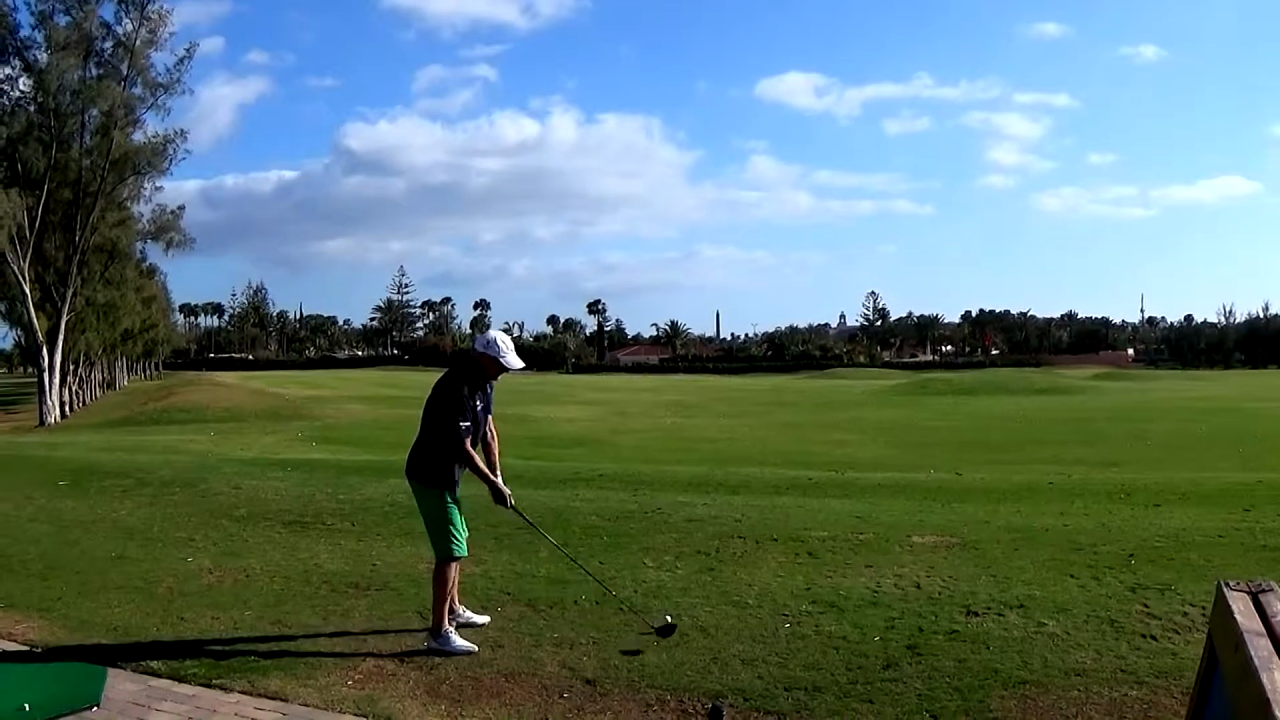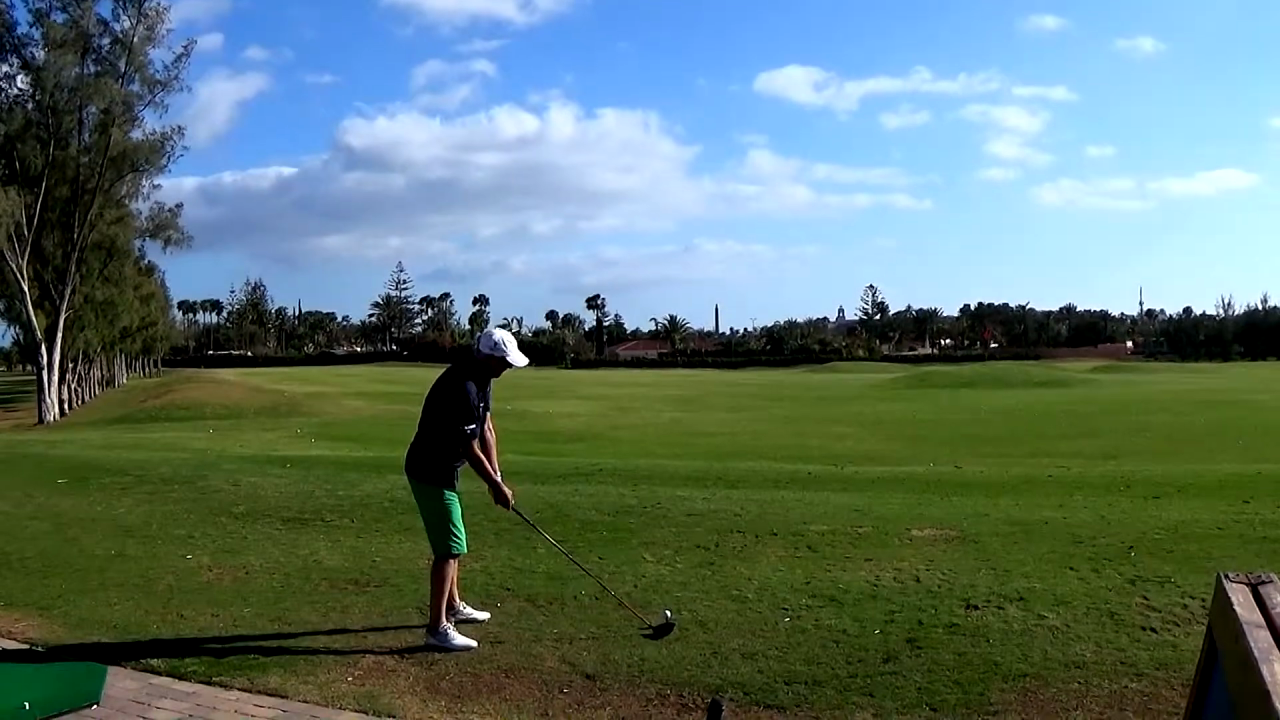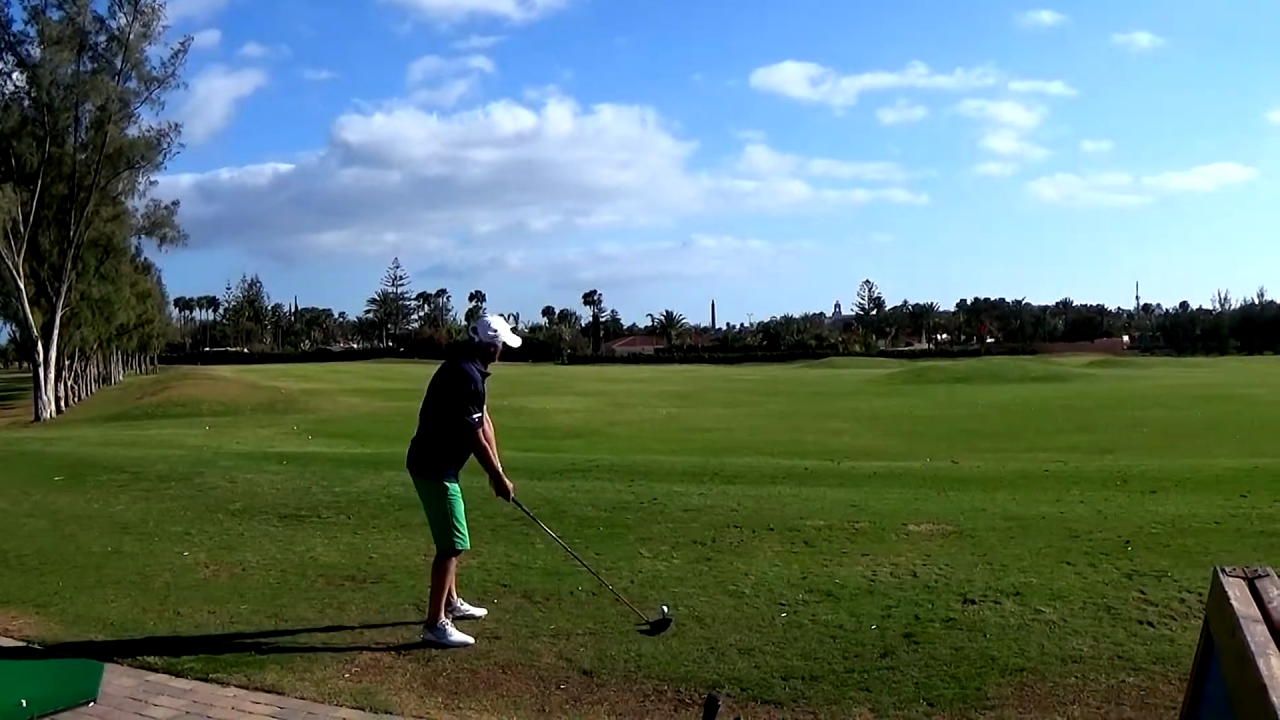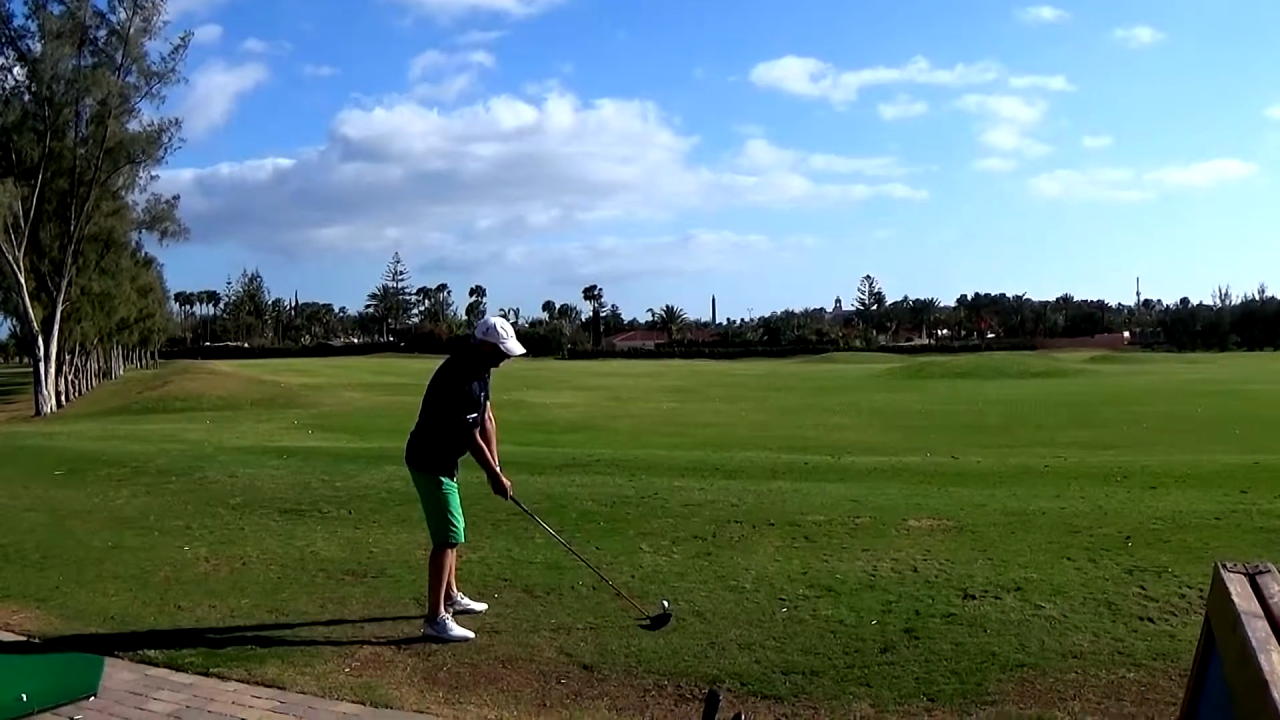
dt=0.5s
person 1, frame 1
left shoulder: (483, 383)
right shoulder: (457, 389)
left elbow: (488, 431)
right elbow: (463, 450)
left wrist: (498, 477)
right wrist: (494, 485)
left hip: (442, 473)
right hip: (432, 475)
left knee: (455, 543)
right knee: (451, 550)
left ankle: (453, 609)
right ankle: (440, 631)
person 1, frame 2
left shoulder: (479, 379)
right shoulder: (461, 389)
left elbow: (486, 430)
right elbow: (471, 450)
left wrist: (497, 478)
right wrist: (497, 486)
left hip: (441, 468)
right hip: (431, 472)
left knee: (452, 543)
right knee: (450, 548)
left ankle: (452, 606)
right ankle: (437, 628)
person 1, frame 3
left shoulder: (469, 367)
right shoulder: (466, 377)
left elbow: (484, 421)
right elbow: (476, 439)
left wrist: (498, 469)
right wrist: (499, 478)
left hip: (438, 464)
right hip: (434, 468)
left knee: (452, 538)
right knee: (452, 543)
left ankle: (450, 602)
right ankle: (435, 624)
person 1, frame 4
left shoulder: (479, 367)
right shoulder: (462, 379)
left elbow: (486, 419)
right elbow: (473, 439)
left wrist: (496, 469)
right wrist: (496, 476)
left hip: (441, 458)
right hip: (431, 461)
left knee: (452, 531)
right knee: (447, 537)
left ankle: (451, 597)
right ankle: (435, 618)
